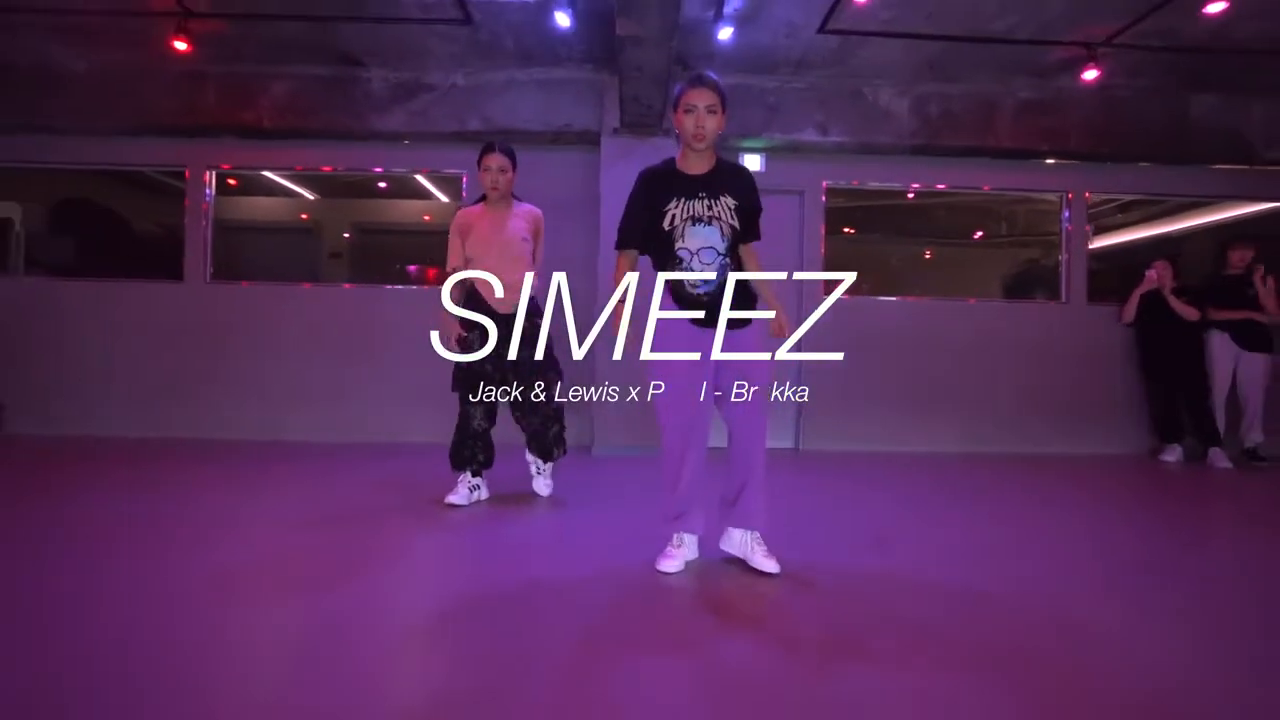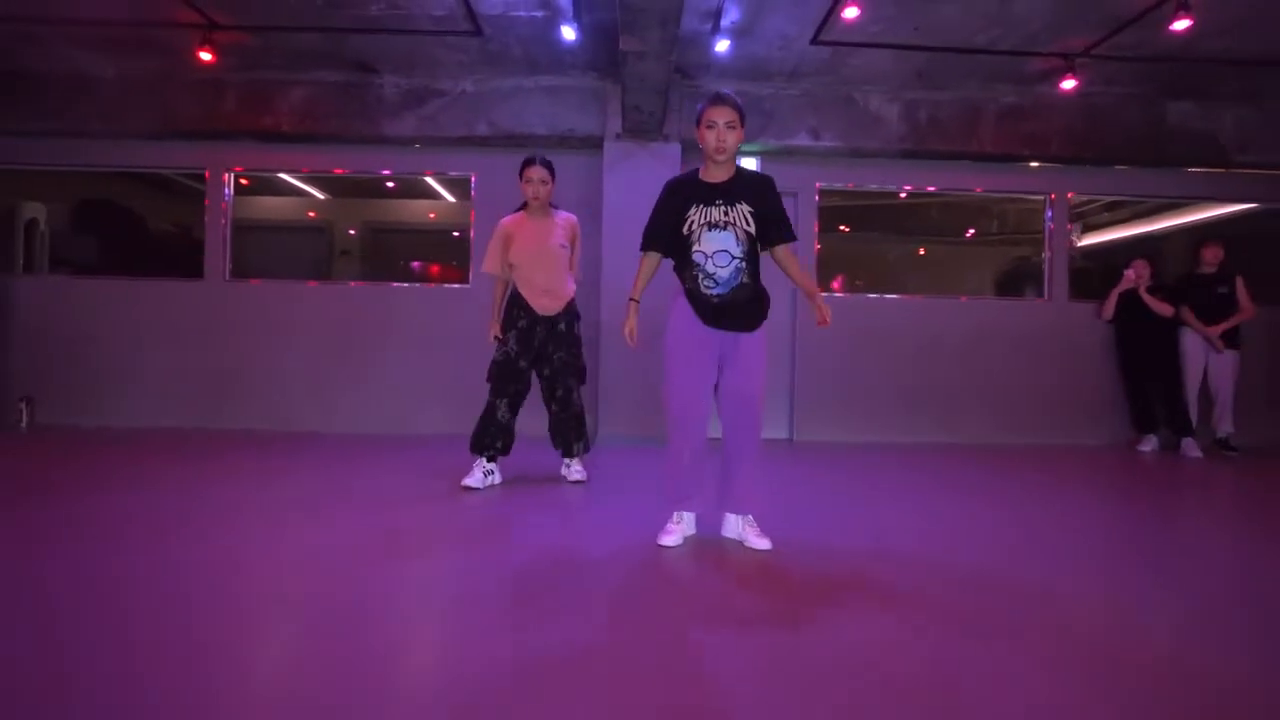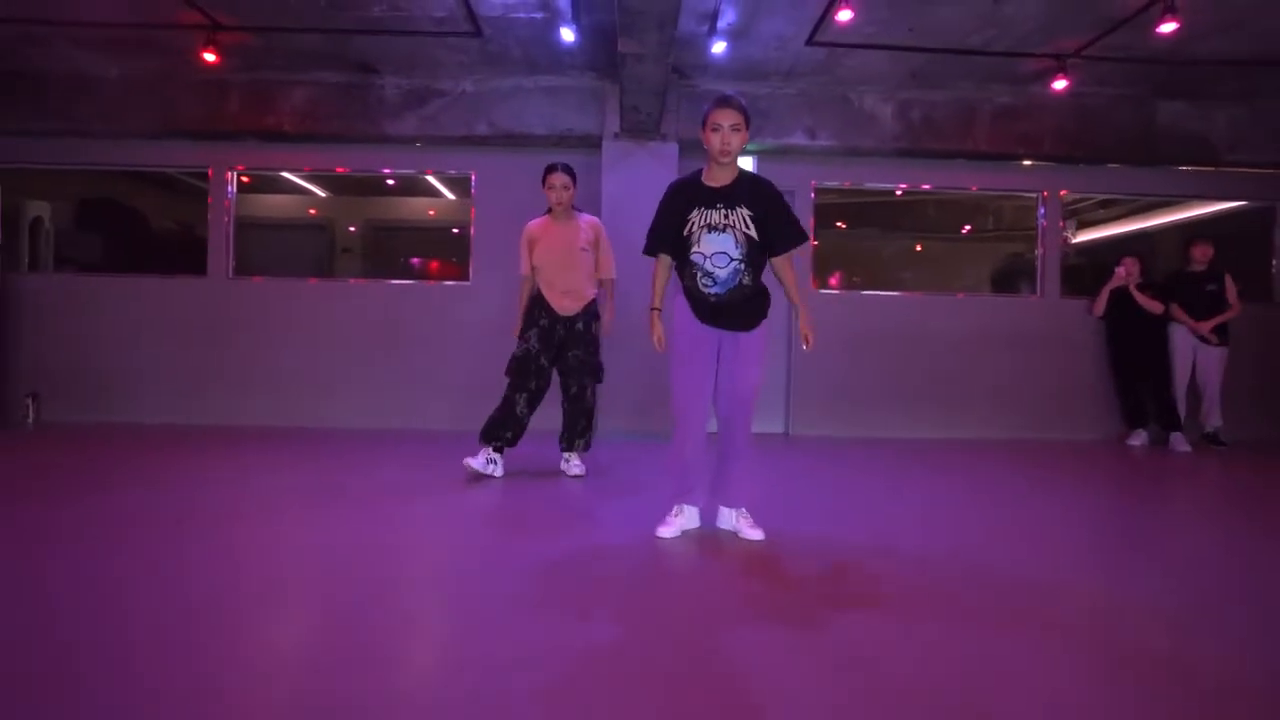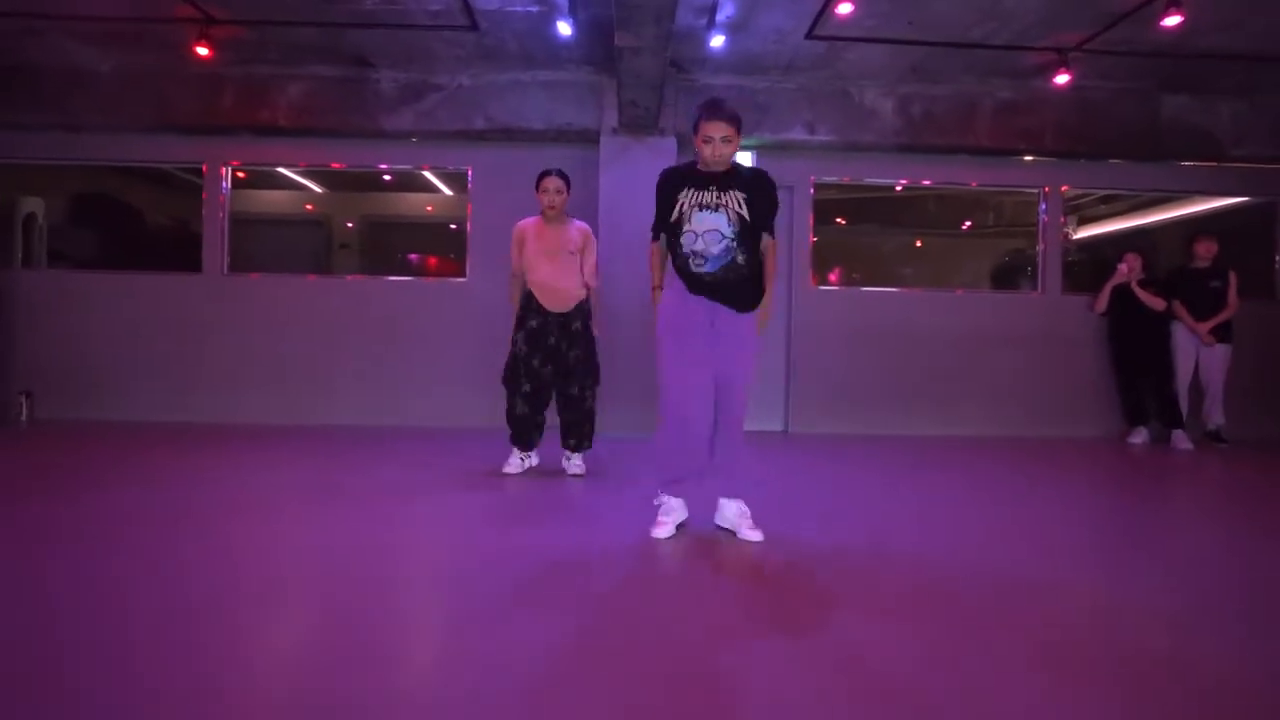
dt=0.4s
person 1, frame 1
left shoulder: (739, 180)
right shoulder: (653, 181)
left elbow: (746, 250)
right elbow: (628, 252)
left wrist: (774, 306)
right wrist: (619, 308)
left hip: (738, 318)
right hip: (677, 320)
left knee: (750, 423)
right knee: (682, 428)
left ankle: (743, 531)
right ankle: (683, 534)
person 1, frame 2
left shoulder: (760, 188)
right shoulder: (678, 190)
left elbow: (780, 249)
right elbow: (652, 252)
left wrist: (814, 295)
right wrist: (632, 303)
left hip: (747, 319)
right hip: (691, 318)
left knee: (744, 419)
right knee: (686, 416)
left ankle: (740, 515)
right ankle: (683, 511)
person 1, frame 3
left shoulder: (763, 193)
right shoulder: (681, 192)
left elbow: (780, 256)
right elbow: (663, 257)
left wrist: (801, 312)
right wrist: (656, 313)
left hip: (747, 320)
right hip: (691, 317)
left knee: (737, 415)
right knee: (689, 413)
left ankle: (734, 507)
right ankle: (686, 505)
person 1, frame 4
left shoulder: (757, 182)
right shoulder: (672, 179)
left elbow: (767, 240)
right elbow: (658, 240)
left wrist: (766, 292)
right wrist: (658, 291)
left hip: (739, 308)
right hip: (685, 304)
left knee: (732, 406)
right knee: (683, 404)
left ankle: (731, 504)
right ankle: (674, 498)
person 2, frame 1
left shoulder: (532, 217)
right shoulder: (465, 219)
left elbow: (534, 267)
right elbow: (457, 273)
left wrist: (523, 297)
right wrist: (452, 317)
left hip: (523, 313)
right hip: (480, 313)
left knee: (540, 389)
right knee: (476, 397)
left ankle: (541, 456)
right ankle: (472, 477)
person 2, frame 2
left shoulder: (570, 223)
right shoulder: (508, 226)
left elbow: (573, 272)
right elbow: (501, 276)
left wrist: (566, 306)
right wrist: (496, 319)
left hip: (562, 316)
right hip: (522, 314)
left knee: (566, 389)
right knee: (506, 388)
left ankle: (572, 458)
person 2, frame 3
left shoulder: (593, 227)
right shoulder: (533, 230)
left elbow: (605, 274)
right elbow: (528, 277)
left wrist: (607, 311)
right wrist: (521, 318)
left hip: (583, 315)
right hip: (544, 313)
left knee: (580, 388)
right knee: (524, 383)
person 2, frame 4
left shoulder: (582, 232)
right shoulder: (523, 230)
left elbow: (589, 279)
right elbow: (517, 274)
left wrist: (590, 318)
right wrist: (518, 314)
left hip: (574, 317)
right hip: (534, 315)
left knee: (578, 391)
right knee: (526, 386)
left ankle: (574, 451)
person 3, frame 1
right shoulder: (1216, 282)
right elbow: (1211, 314)
left wrist: (1257, 282)
right wrist: (1250, 314)
left hip: (1256, 341)
right hip: (1223, 338)
left knee: (1254, 394)
right knee: (1218, 391)
left ankle: (1251, 444)
person 3, frame 2
left shoulder: (1233, 279)
right shoulder: (1188, 280)
left elbow: (1248, 311)
right elbow: (1183, 311)
left wrist: (1220, 328)
right wrist: (1206, 331)
left hip: (1226, 338)
right hip: (1193, 336)
left knee: (1224, 388)
right knee: (1190, 385)
left ankle: (1223, 435)
person 3, frame 3
left shoulder: (1222, 276)
right shoulder: (1177, 278)
left elbow: (1235, 308)
right elbow: (1172, 308)
left wrist: (1210, 323)
right wrist: (1196, 326)
left hip: (1214, 334)
right hip: (1182, 332)
left knee: (1212, 383)
right knee: (1179, 380)
left ankle: (1211, 429)
person 3, frame 4
left shoulder: (1226, 273)
right shoulder: (1181, 274)
left elbow: (1232, 306)
right elbow: (1176, 305)
left wrist: (1208, 324)
right wrist: (1196, 327)
left hip: (1217, 331)
right hip: (1184, 330)
left knee: (1215, 380)
right knee: (1181, 378)
left ankle: (1213, 427)
person 4, frame 1
left shoulder: (1184, 294)
right shoulder: (1145, 298)
left elbow: (1194, 316)
right elbow: (1126, 318)
left wrist: (1168, 295)
right wrist: (1139, 291)
left hip: (1186, 357)
right hip: (1155, 360)
left knee: (1196, 400)
right knee: (1161, 402)
left ankle: (1214, 448)
right ankle: (1173, 444)
person 4, frame 2
left shoulder: (1161, 292)
right shoulder: (1123, 296)
left elbow: (1168, 312)
right elbow: (1106, 315)
left wrist: (1143, 294)
right wrist: (1117, 290)
left hip: (1161, 353)
right hip: (1131, 354)
left knee: (1170, 393)
right knee: (1137, 395)
left ankle: (1186, 438)
right ankle: (1149, 435)
person 4, frame 3
left shoulder: (1151, 289)
right shoulder: (1114, 293)
left elbow: (1158, 309)
right elbow: (1097, 312)
left wrist: (1133, 291)
right wrist: (1108, 287)
left hip: (1151, 348)
right hip: (1122, 350)
left knee: (1160, 389)
right knee: (1128, 390)
left ankle: (1175, 433)
right ankle: (1139, 430)
person 4, frame 4
left shoulder: (1153, 285)
right shoulder: (1116, 289)
left elbow: (1161, 306)
right elbow: (1099, 309)
left wrist: (1135, 287)
right wrist: (1110, 284)
left hip: (1153, 345)
right hip: (1124, 347)
left knee: (1161, 387)
right knee: (1129, 388)
left ankle: (1177, 431)
right ankle: (1139, 428)
